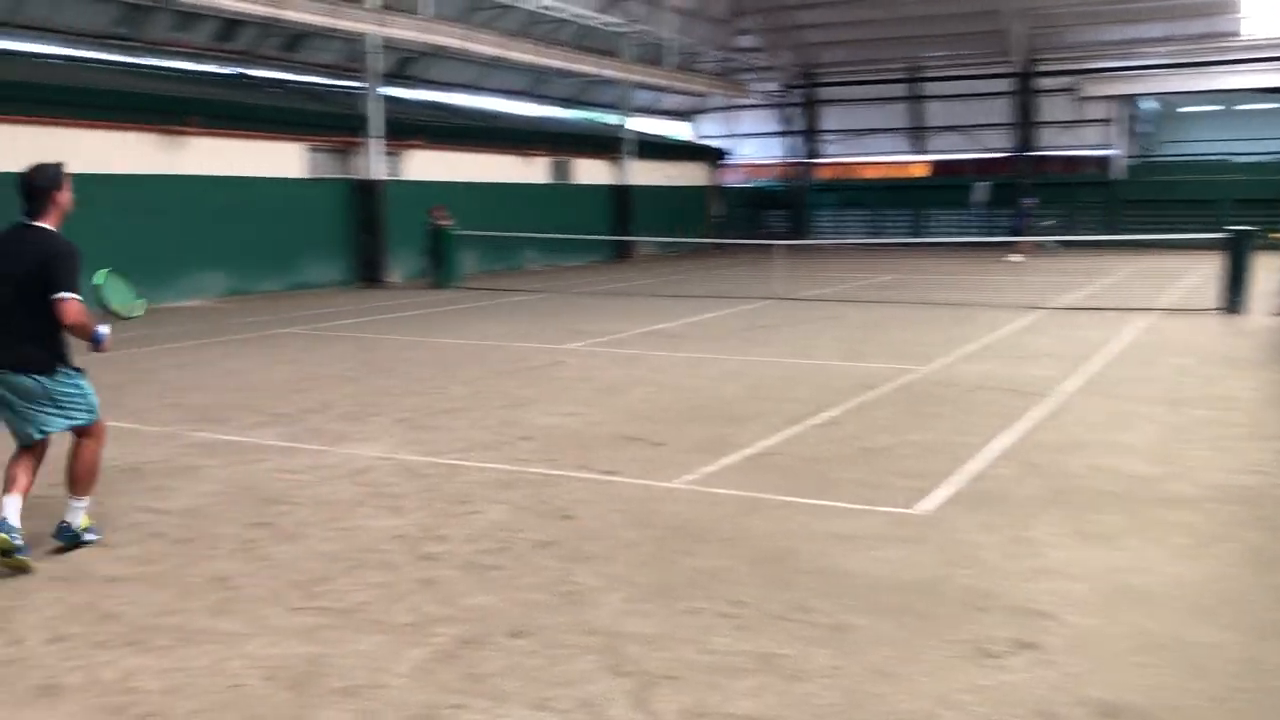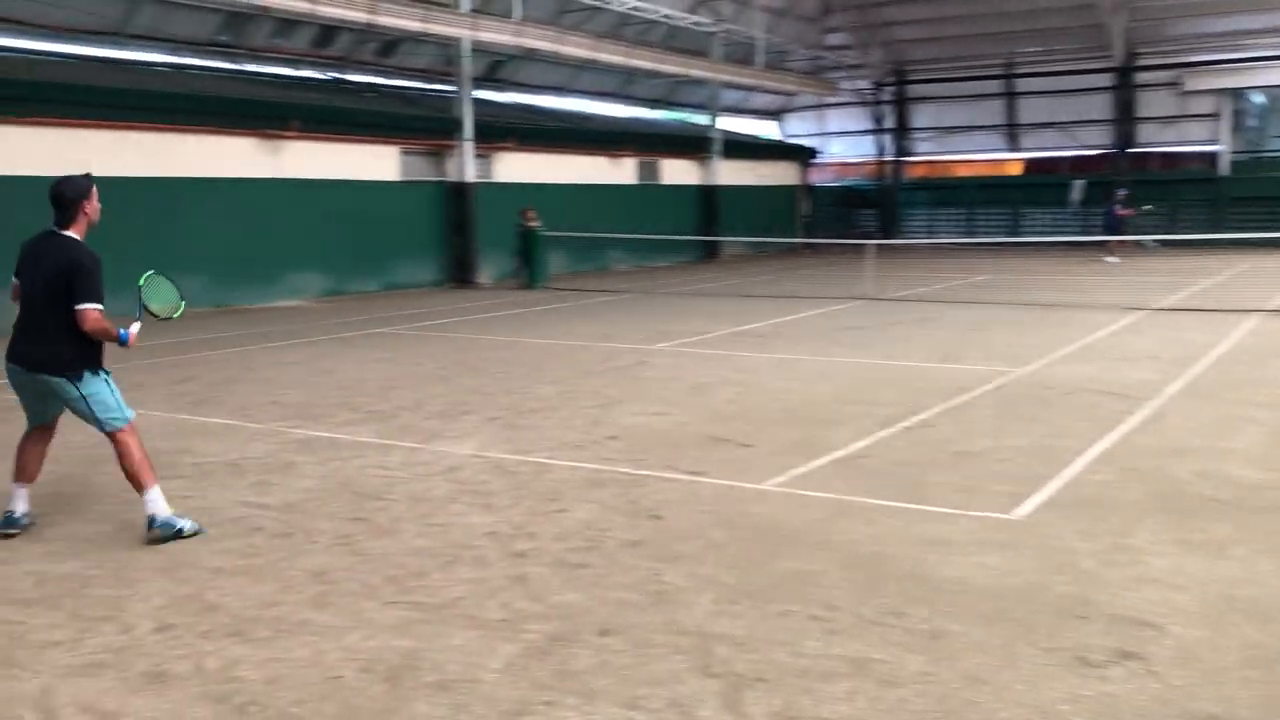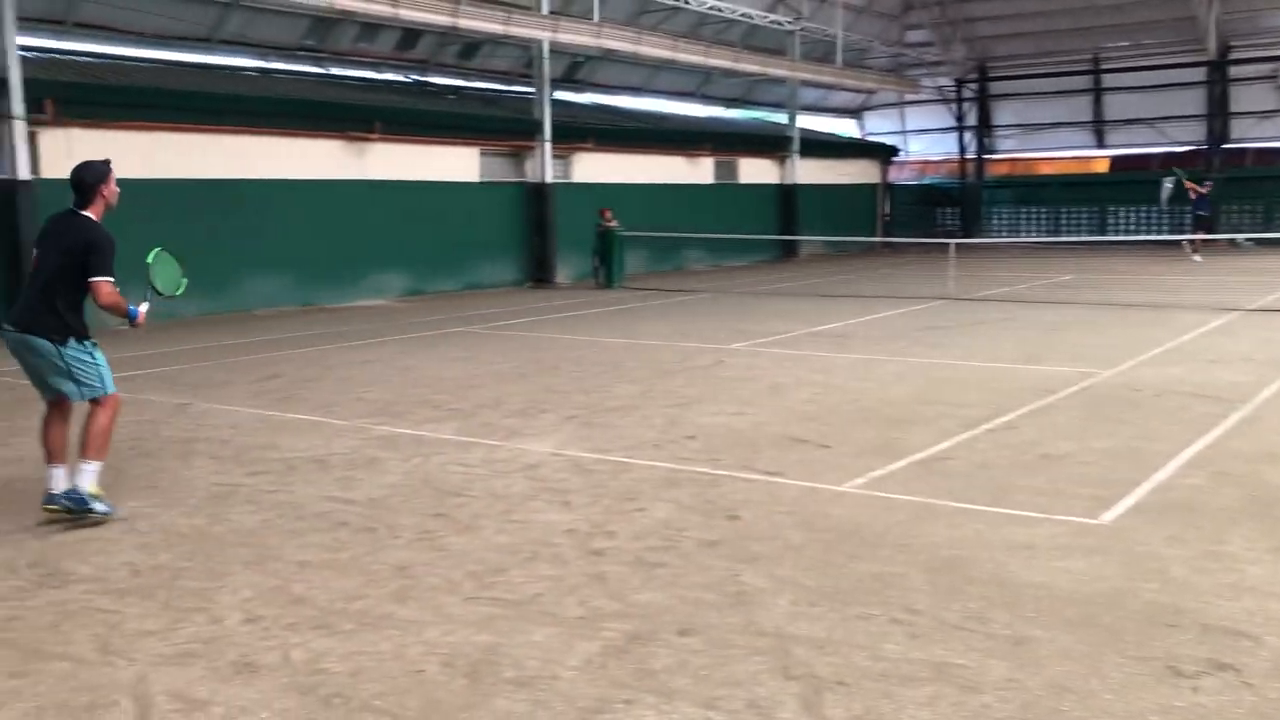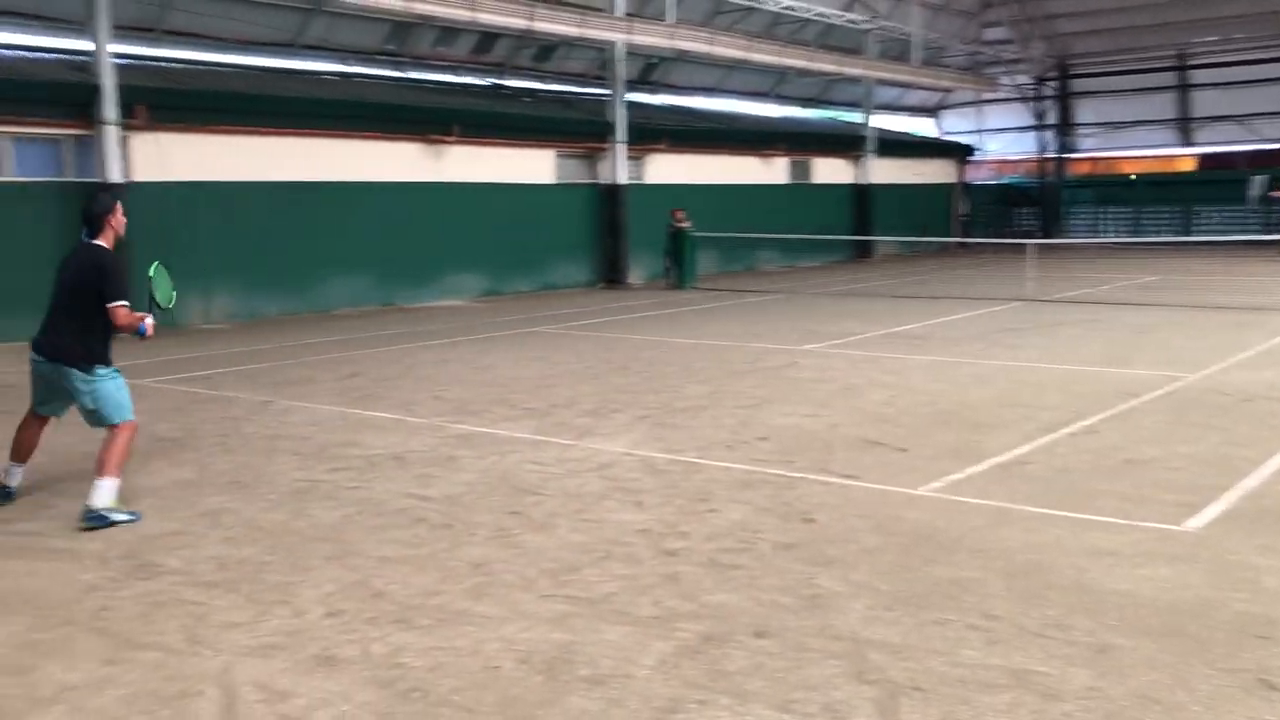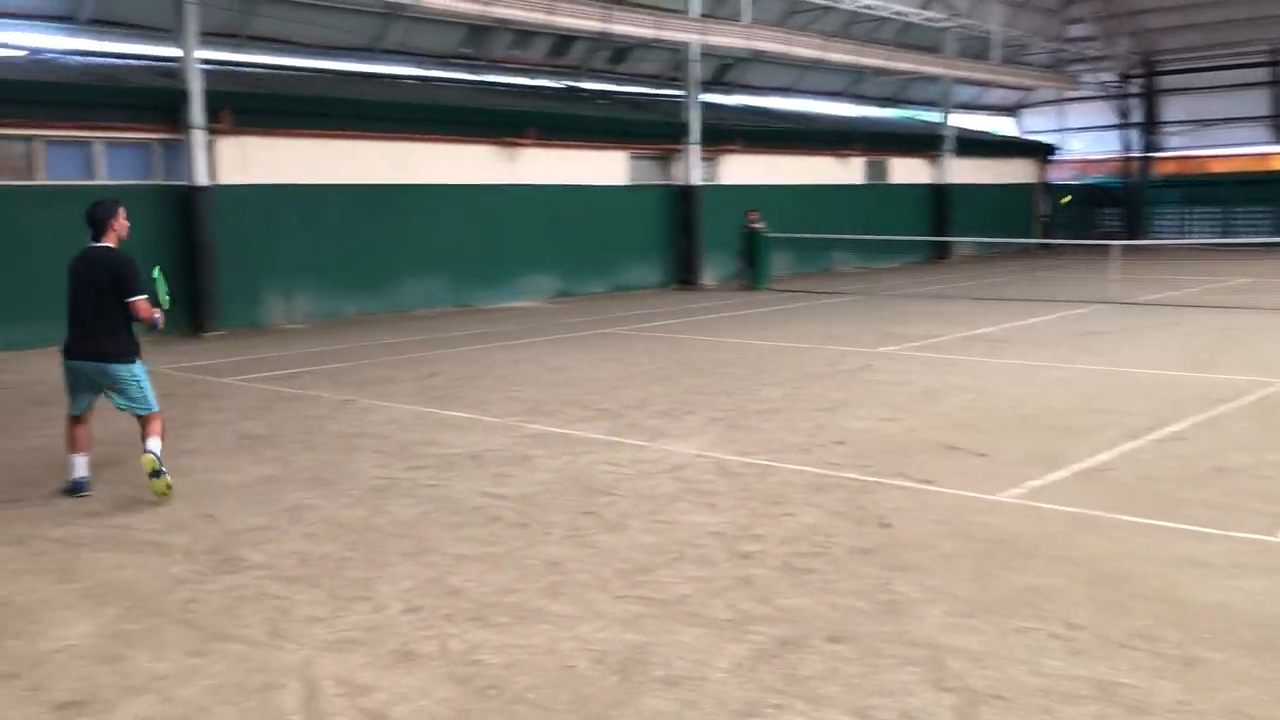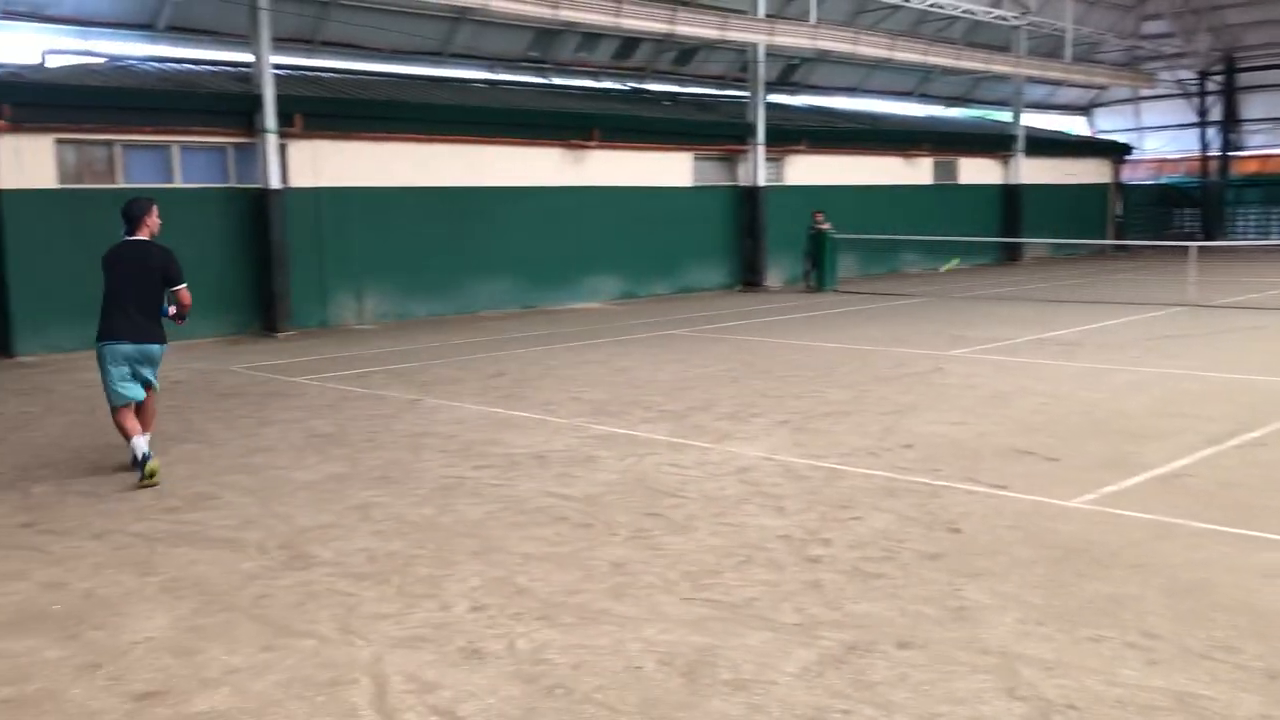
dt=0.2s
person 1, frame 1
right shoulder: (60, 250)
right elbow: (70, 317)
right wrist: (96, 334)
right hip: (42, 367)
right knee: (91, 429)
right ankle: (73, 524)
person 1, frame 2
left shoulder: (33, 246)
right shoulder: (84, 259)
right elbow: (90, 323)
right wrist: (122, 336)
right hip: (68, 367)
left knee: (41, 428)
right knee: (124, 432)
right ankle: (160, 516)
person 1, frame 3
left shoulder: (55, 224)
right shoulder: (97, 238)
right elbow: (105, 297)
right wrist: (131, 313)
right hip: (57, 336)
left knee: (59, 406)
right knee: (106, 401)
left ankle: (58, 490)
right ankle: (83, 490)
person 1, frame 4
left shoulder: (74, 257)
right shoulder: (107, 262)
right elbow: (120, 320)
left wrist: (133, 318)
right wrist: (142, 326)
left hip: (46, 355)
right hip: (84, 364)
left knee: (37, 416)
right knee: (123, 427)
right ankle: (101, 506)
person 1, frame 5
left shoulder: (77, 262)
right shoulder: (122, 262)
right elbow: (142, 313)
left wrist: (138, 313)
right wrist: (156, 320)
left hip: (77, 356)
right hip: (119, 358)
left knee: (79, 416)
right knee: (151, 417)
left ankle: (79, 476)
right ankle: (152, 457)
person 1, frame 6
left shoulder: (110, 256)
right shoulder: (163, 255)
right elbow: (185, 300)
right wrist: (179, 314)
left hip: (113, 341)
right hip: (149, 340)
left knee: (121, 406)
right knee: (146, 391)
left ankle: (143, 455)
right ankle: (143, 452)
